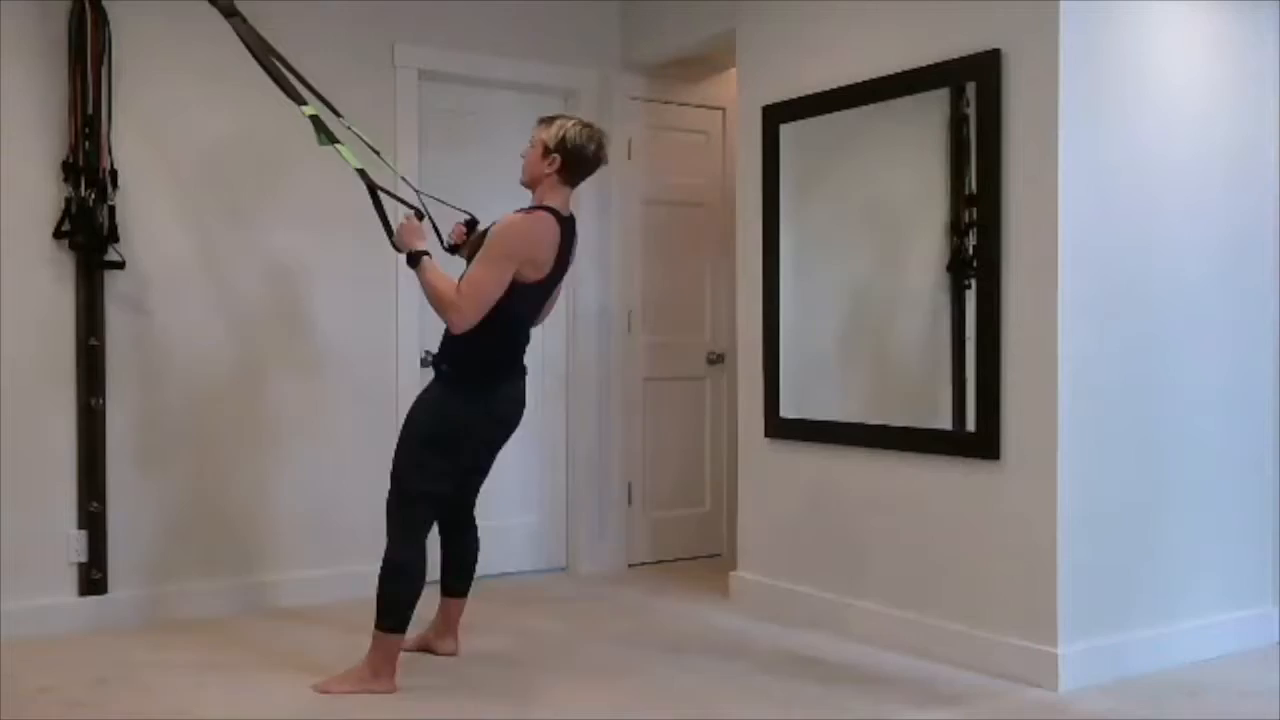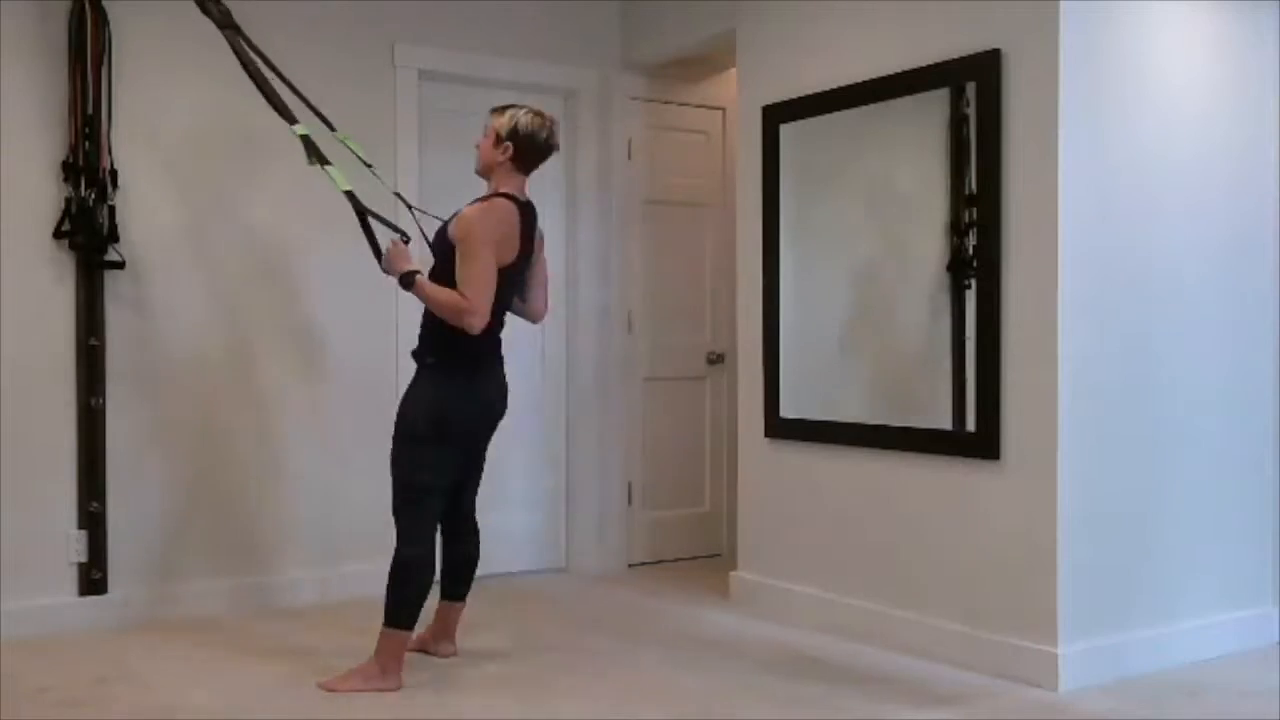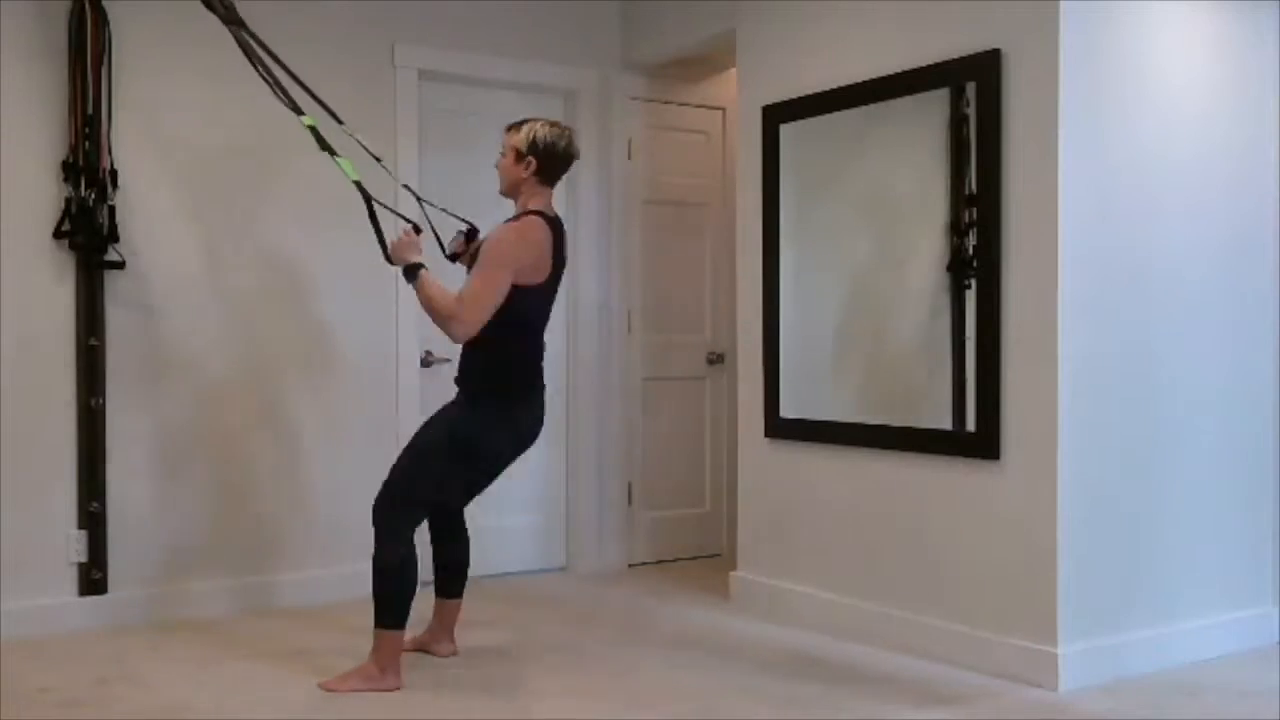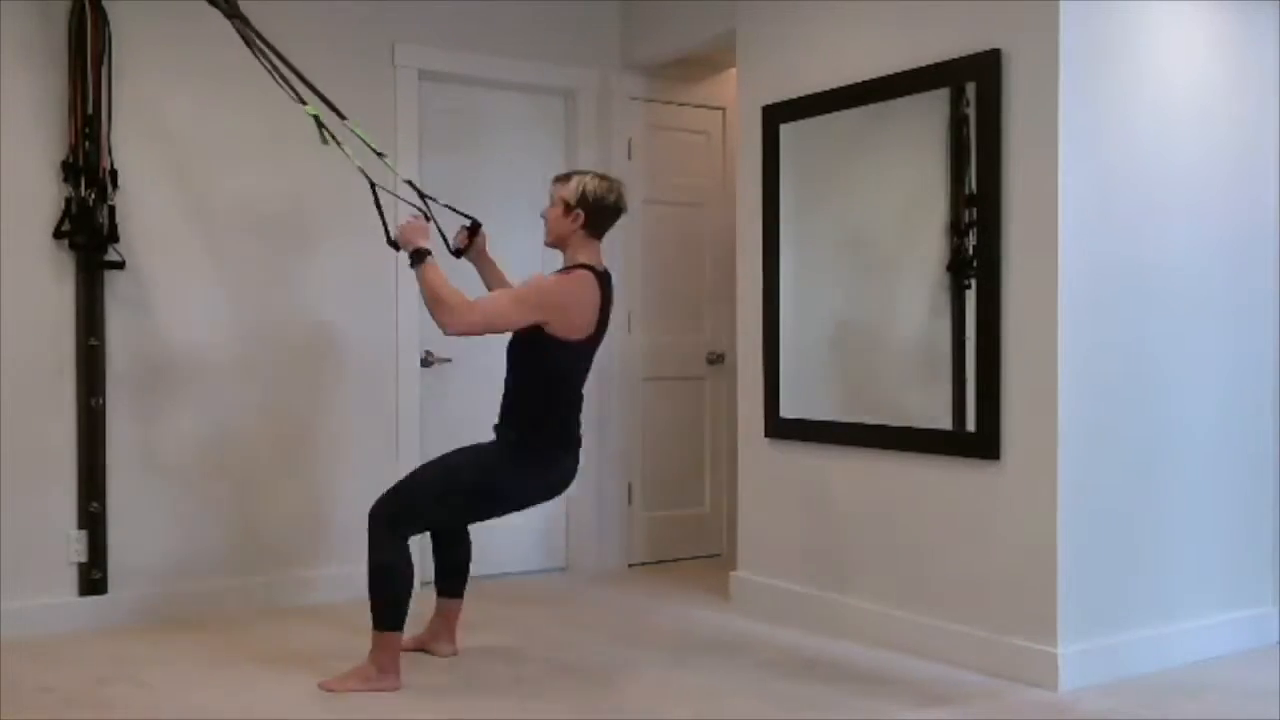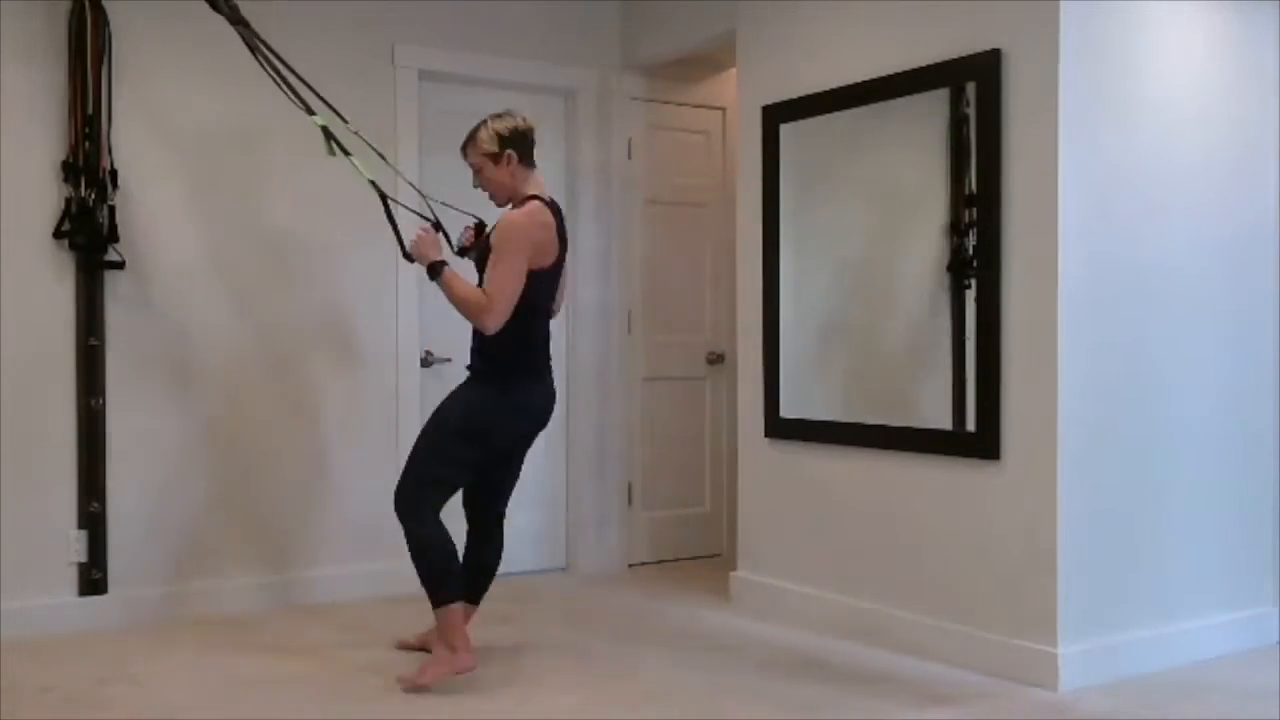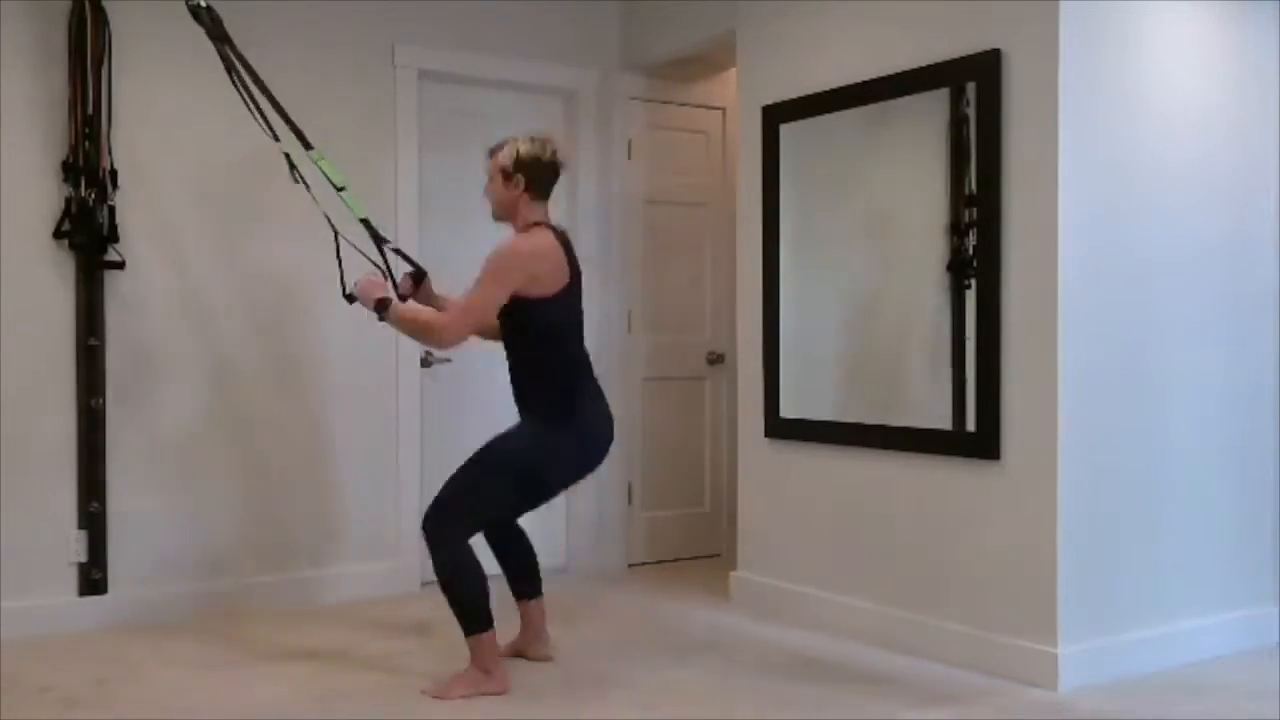
dt=0.7s
person 1, frame 1
left shoulder: (522, 228)
right shoulder: (562, 230)
left elbow: (459, 315)
left wrist: (417, 252)
right wrist: (476, 252)
left hip: (461, 396)
right hip: (501, 395)
left knee: (407, 522)
right knee: (455, 510)
left ankle: (380, 668)
right ankle: (444, 632)
person 1, frame 2
left shoulder: (484, 216)
right shoulder: (526, 219)
left elbow: (473, 315)
right elbow: (535, 308)
left wrist: (409, 275)
left hip: (449, 387)
right hip: (482, 386)
left knee: (417, 518)
right knee: (455, 509)
left ankle: (385, 666)
right ankle: (442, 633)
person 1, frame 3
left shoulder: (514, 237)
right shoulder: (547, 230)
left elbow: (460, 323)
left wrist: (414, 266)
right wrist: (473, 259)
left hip: (491, 414)
right hip: (517, 409)
left knee: (393, 514)
right knee: (439, 504)
left ankle: (383, 667)
right ankle: (441, 633)
person 1, frame 4
left shoulder: (562, 289)
right shoulder: (588, 282)
left elbow: (456, 319)
right elbow: (517, 305)
left wrist: (420, 251)
right wrist: (480, 258)
left hip: (528, 457)
right hip: (547, 456)
left knee: (389, 519)
right knee: (441, 505)
left ankle: (383, 666)
right ankle: (441, 632)
person 1, frame 5
left shoulder: (520, 223)
right shoulder: (547, 217)
left elbow: (488, 317)
left wrist: (436, 264)
right wrist: (482, 258)
left hip: (497, 391)
right hip: (530, 392)
left knee: (415, 500)
right knee: (485, 508)
left ankle: (452, 645)
right ankle: (453, 630)
person 1, frame 6
left shoulder: (519, 252)
right shoulder: (550, 244)
left elbow: (444, 333)
right elbow: (497, 323)
left wrist: (383, 300)
right wrist: (427, 294)
left hip: (560, 433)
right hip: (584, 425)
left knee: (444, 523)
right knee: (488, 506)
left ankle: (485, 668)
right ankle: (534, 634)
